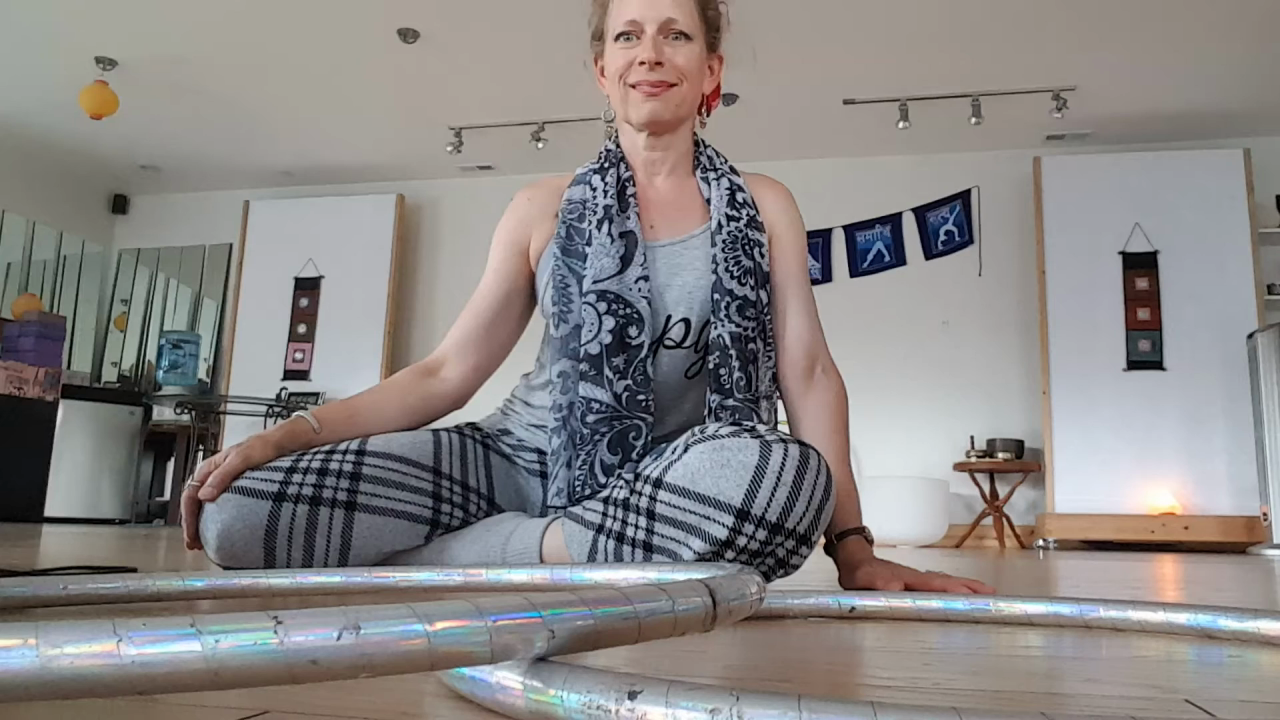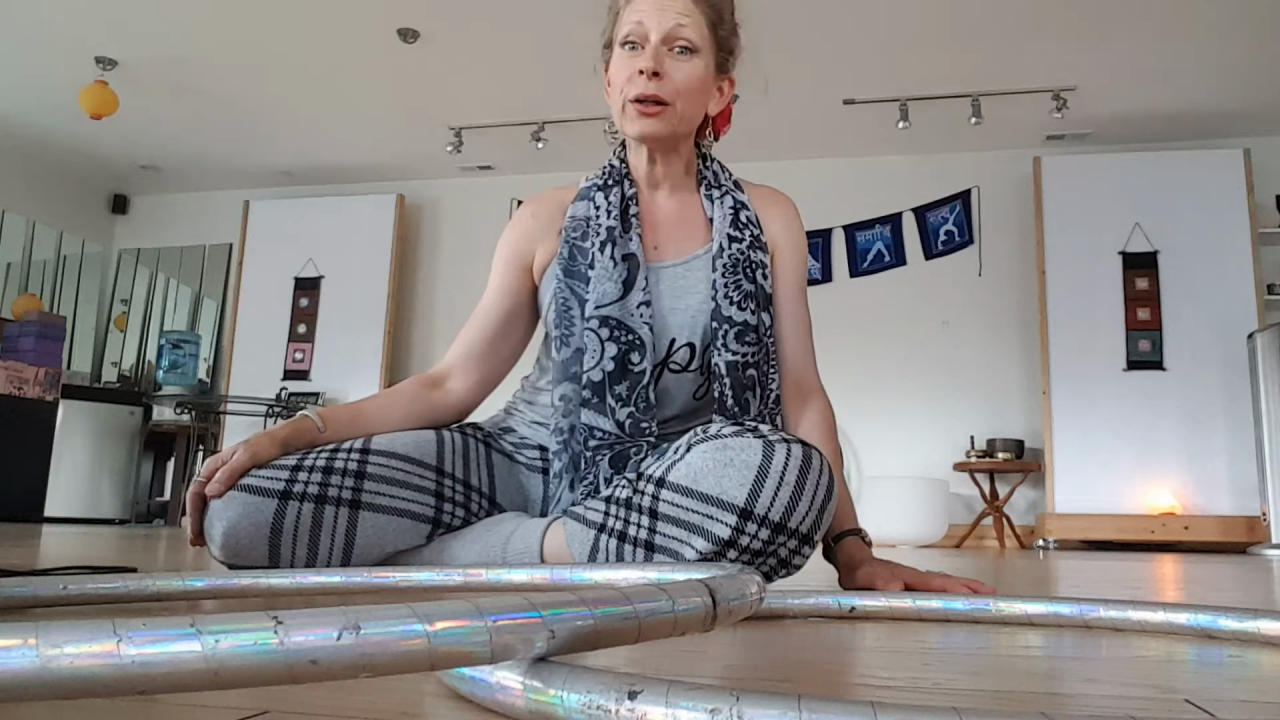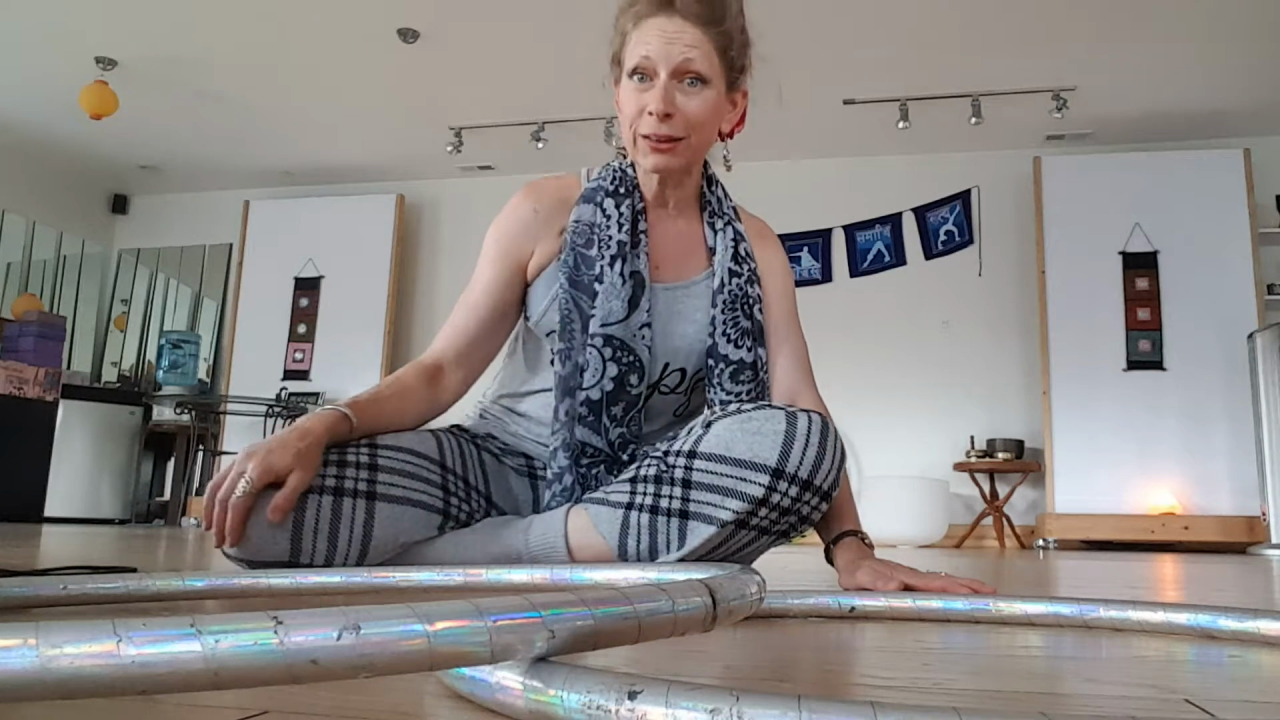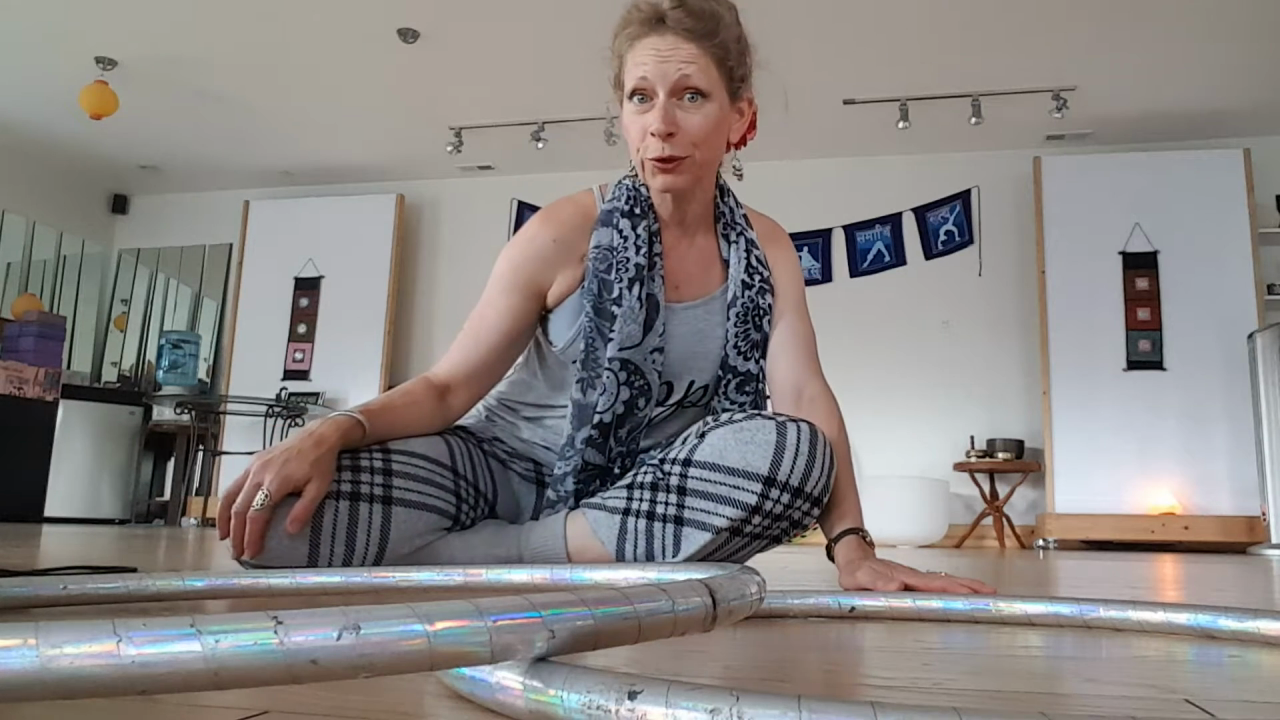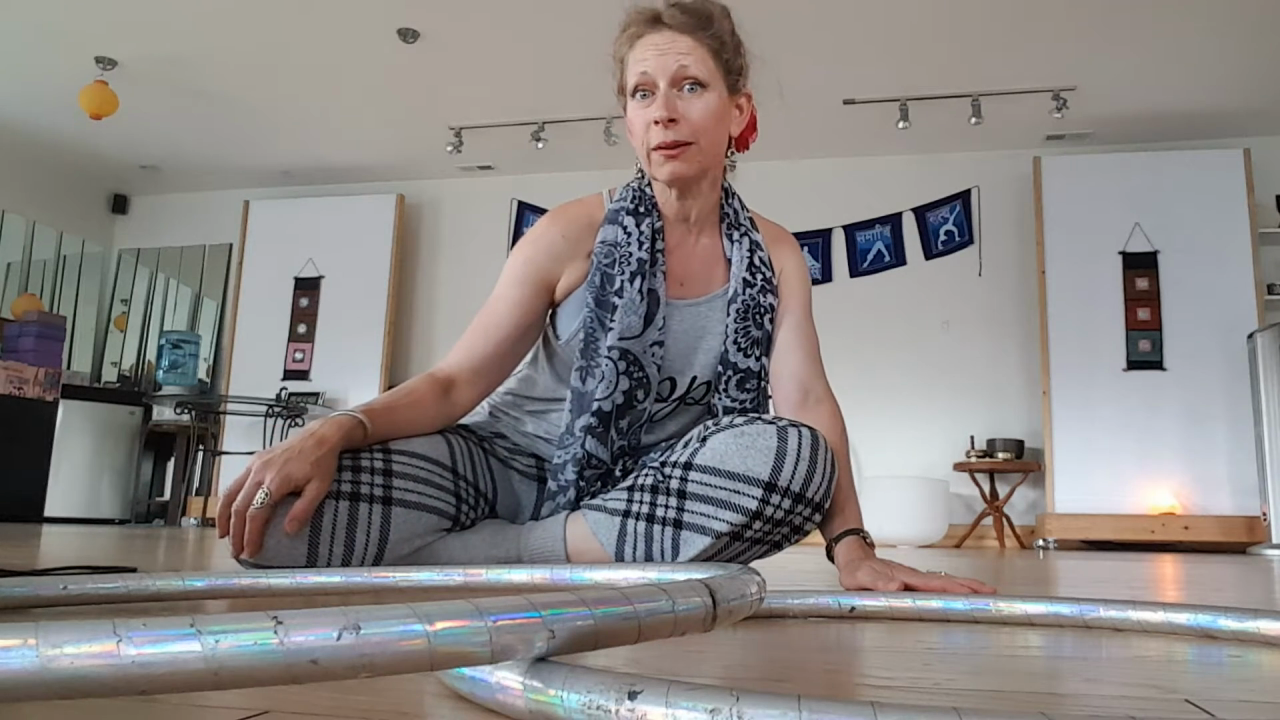
dt=0.7s
person 1, frame 1
left shoulder: (763, 208)
right shoulder: (545, 209)
left elbow: (807, 372)
right elbow: (448, 370)
left wrist: (852, 545)
right wrist: (284, 437)
left hip: (669, 488)
right hip: (527, 459)
left knee: (781, 473)
right knee: (239, 514)
left ankle: (417, 566)
person 1, frame 2
left shoulder: (766, 221)
right shoulder: (548, 223)
left elbow: (799, 397)
right elbow: (452, 383)
left wrist: (852, 551)
right wrist: (288, 436)
left hip: (672, 494)
right hip: (528, 466)
left knee: (777, 474)
right knee: (245, 515)
left ankle: (424, 568)
person 1, frame 3
left shoulder: (753, 245)
right shoulder: (544, 212)
left elbow: (802, 410)
right elbow: (442, 369)
left wrist: (851, 551)
right wrist: (322, 427)
left hip: (645, 495)
right hip: (509, 466)
left knee: (795, 442)
right knee: (265, 512)
left ankle: (466, 561)
person 1, frame 4
left shoulder: (764, 247)
right shoulder: (565, 234)
left elbow: (803, 397)
right elbow: (447, 387)
left wrist: (852, 548)
right wrist: (333, 432)
left hip: (645, 493)
right hip: (511, 465)
left knee: (788, 452)
right knee: (281, 514)
left ankle: (480, 561)
person 1, frame 5
left shoulder: (773, 254)
right shoulder: (575, 232)
left elbow: (805, 401)
right elbow: (455, 382)
left wrist: (851, 546)
right wrist: (336, 432)
left hip: (648, 494)
right hip: (516, 465)
left knee: (792, 457)
right knee: (283, 516)
left ankle: (496, 556)
